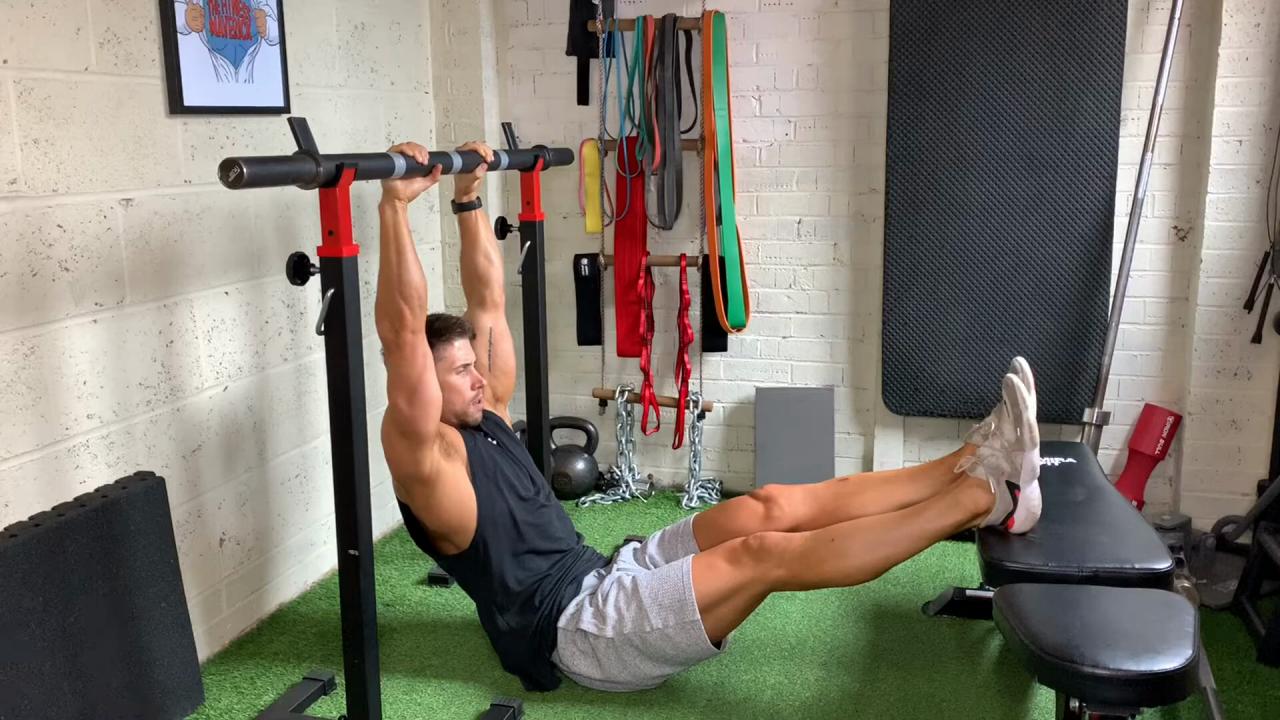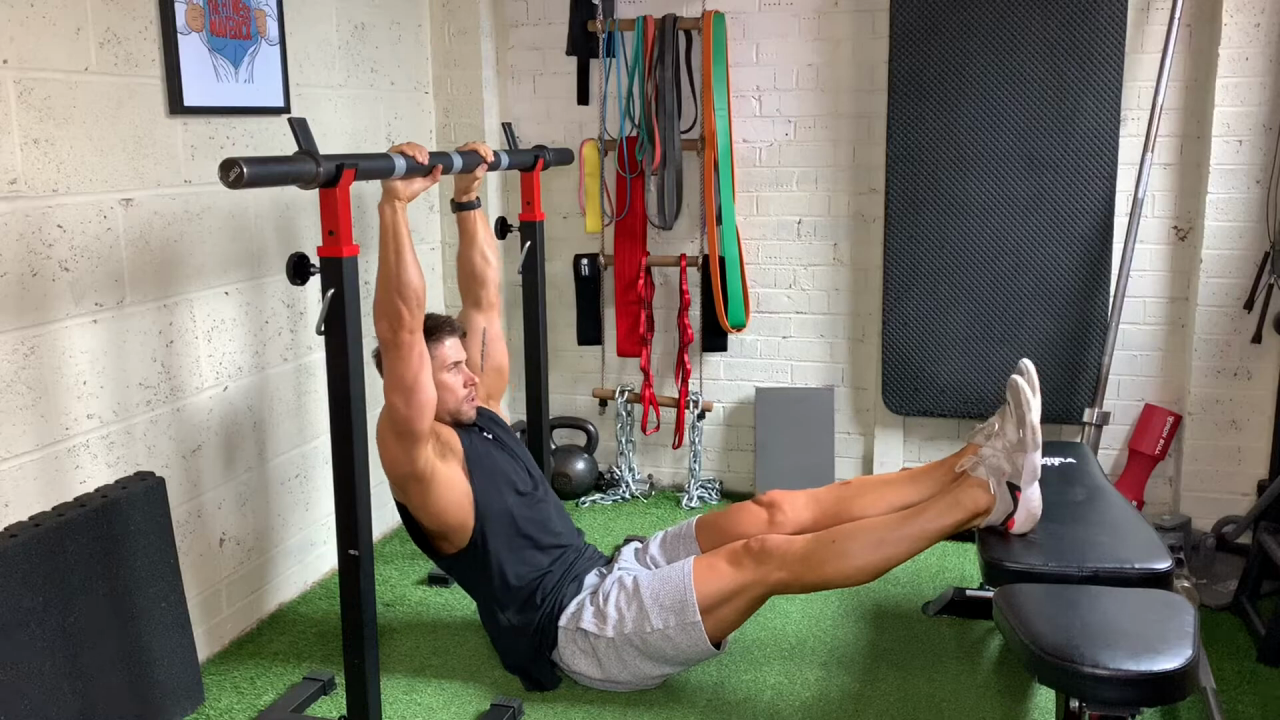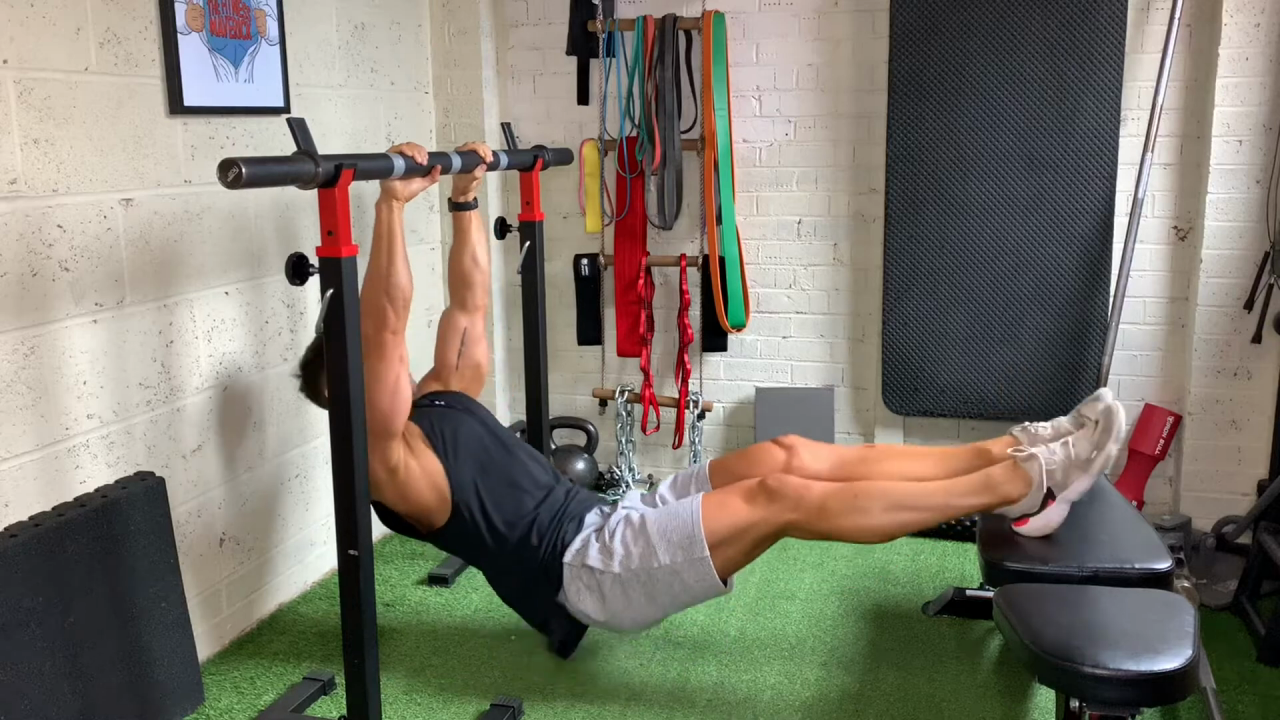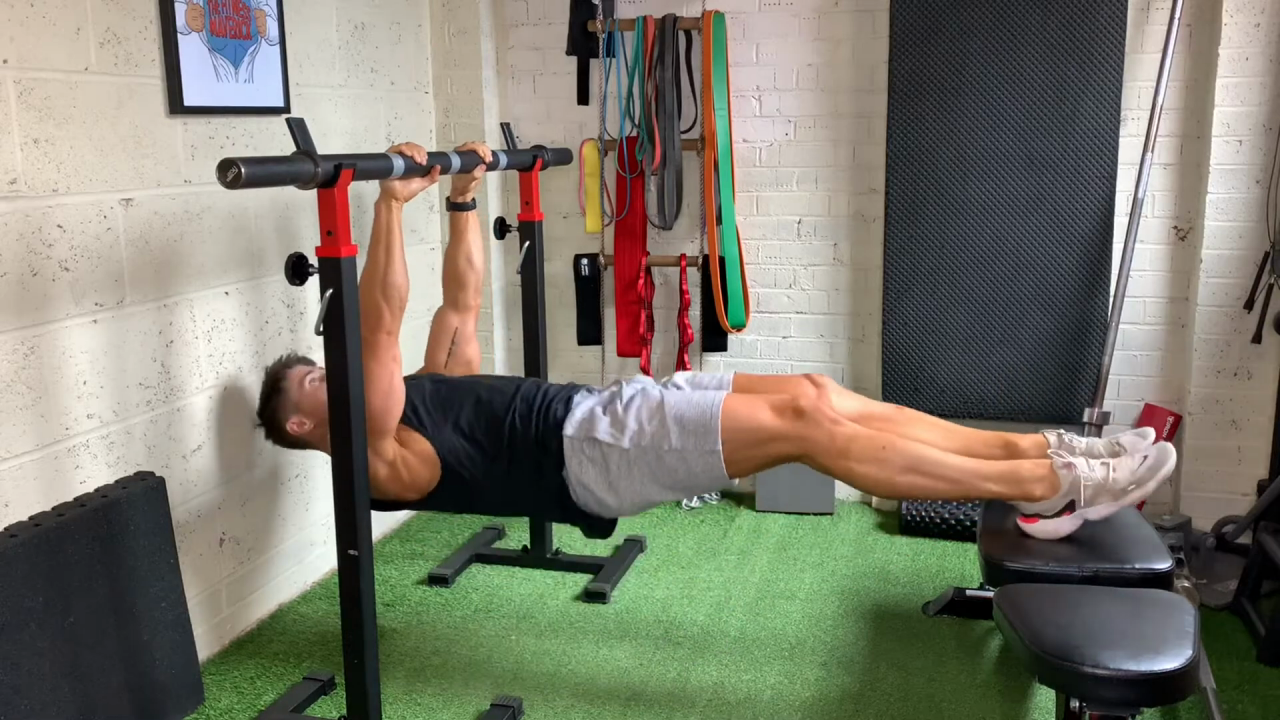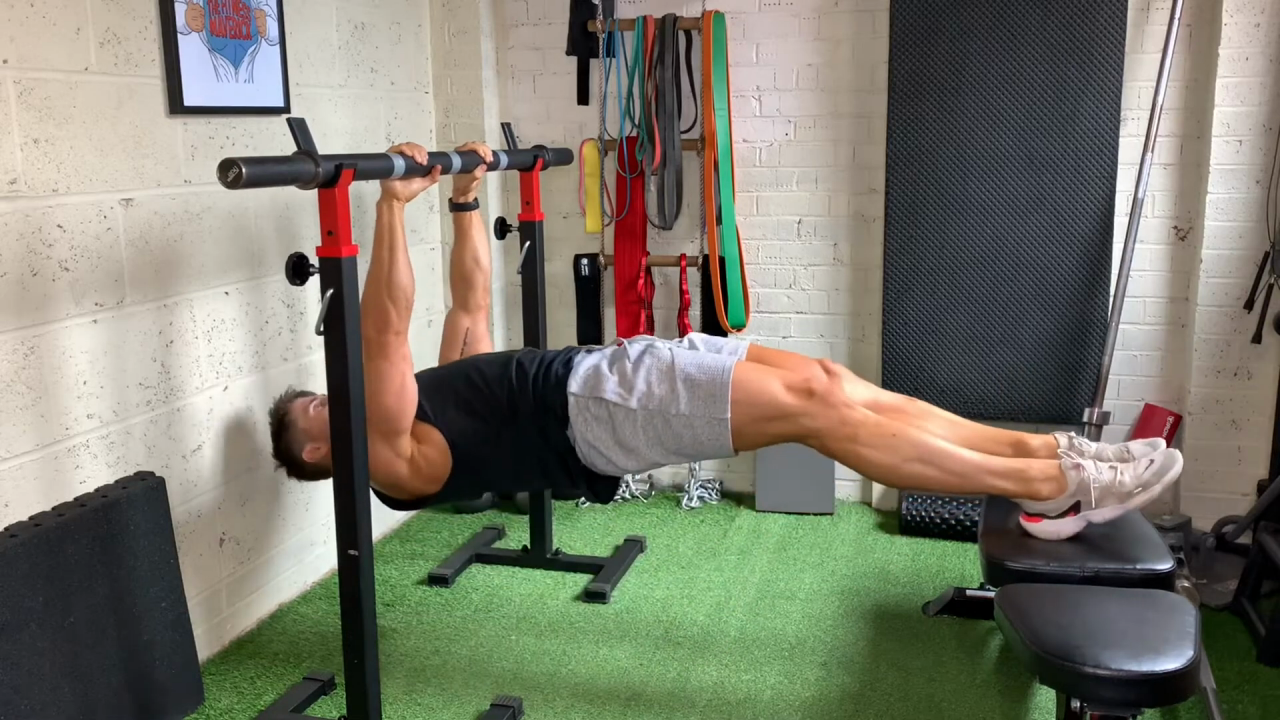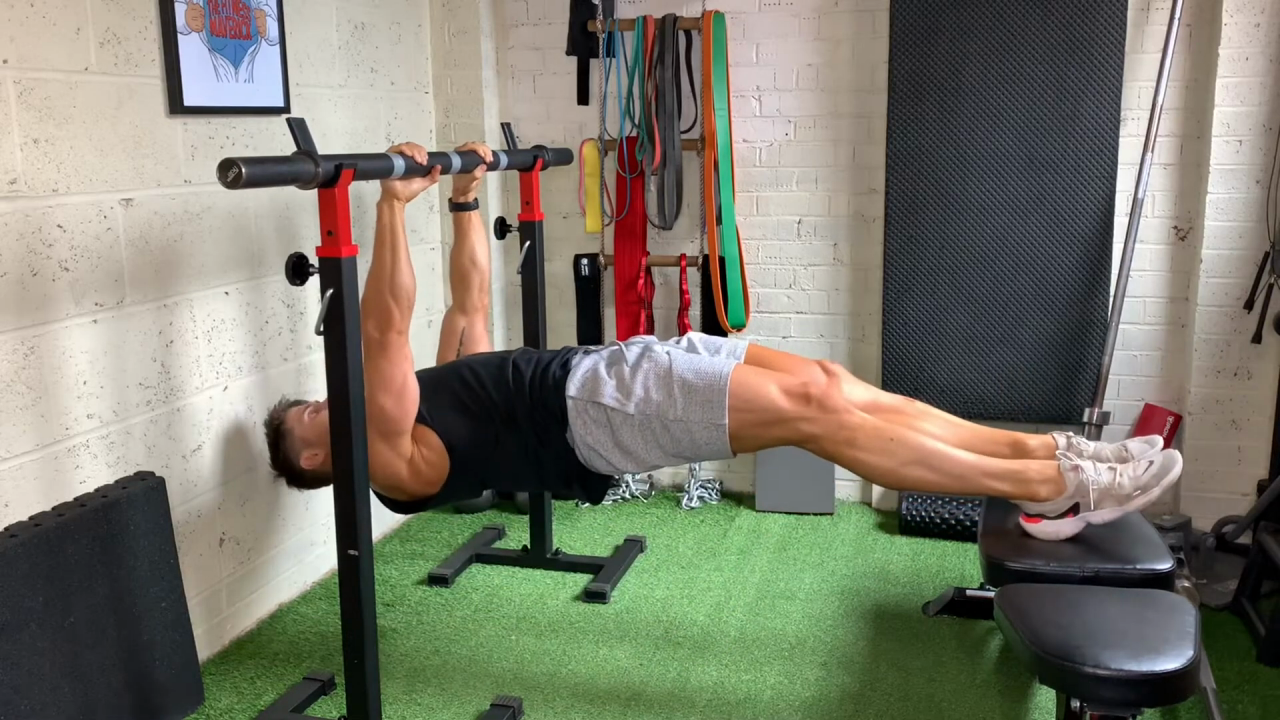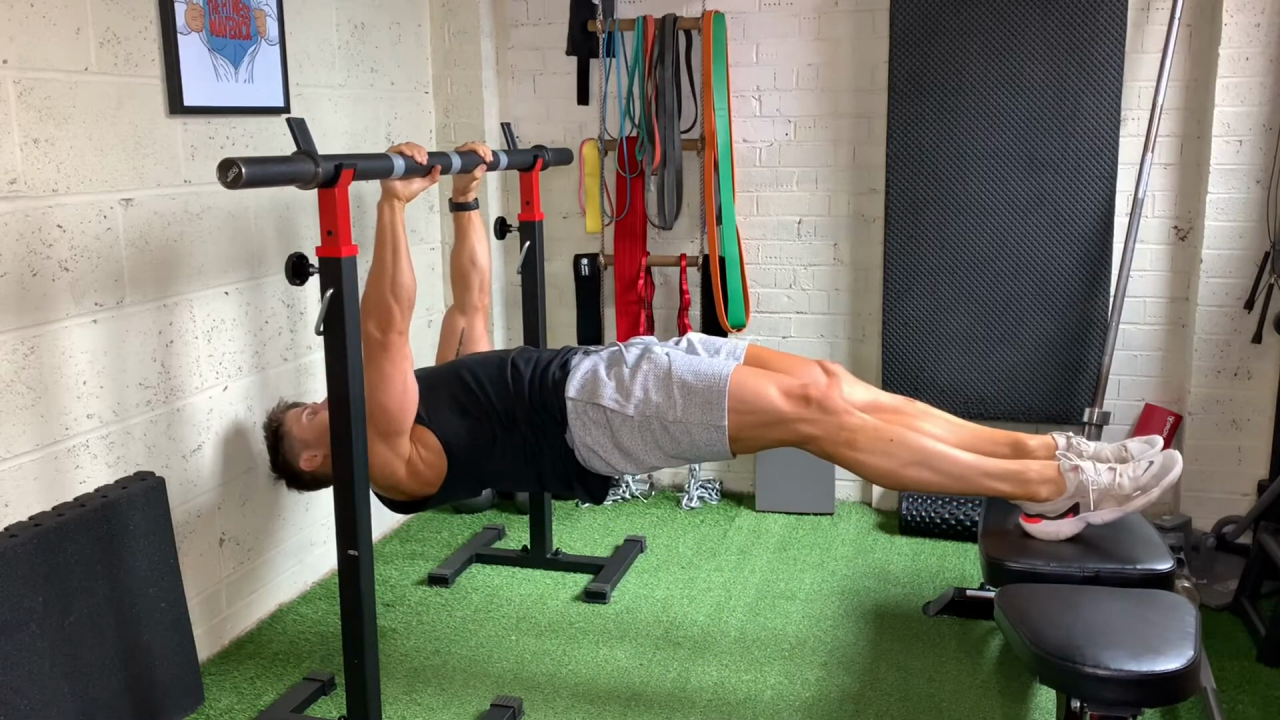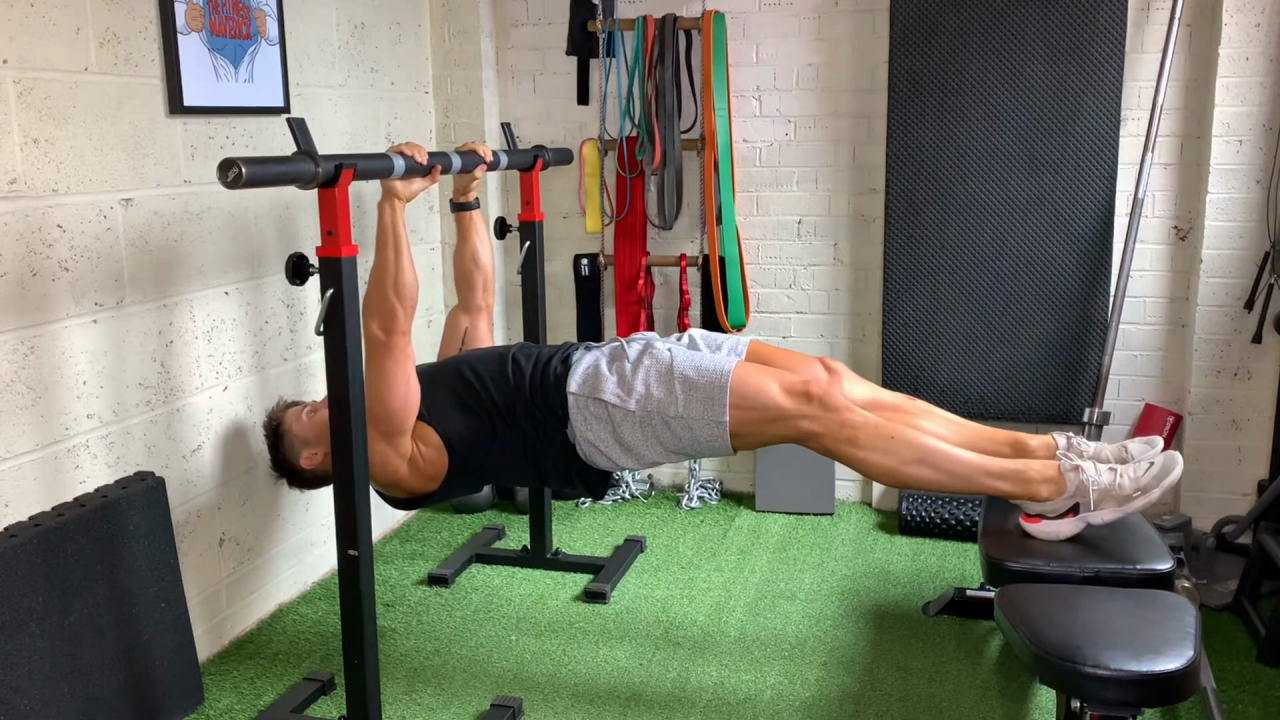
dt=0.4s
person 1, frame 1
left shoulder: (484, 416)
right shoulder: (424, 455)
left elbow: (487, 307)
right elbow: (402, 333)
left wrist: (468, 199)
right wrist: (395, 205)
left hip: (602, 581)
right hip: (578, 631)
left knee: (768, 508)
right knee: (765, 553)
left ankle: (971, 464)
right ankle: (987, 494)
person 1, frame 2
left shoulder: (477, 413)
right shoulder: (419, 457)
left elbow: (482, 308)
right elbow: (399, 332)
left wrist: (468, 199)
right wrist: (394, 204)
left hip: (602, 581)
right hip: (579, 629)
left knee: (773, 512)
right knee: (766, 556)
left ankle: (976, 463)
right ankle: (990, 493)
person 1, frame 3
left shoulder: (443, 397)
right shoulder: (391, 453)
left elbow: (469, 307)
right elbow: (381, 329)
left wrist: (466, 200)
right wrist: (392, 205)
left hip: (605, 527)
right hip: (582, 568)
left knee: (787, 457)
right knee: (776, 494)
left ankle: (1010, 454)
right ankle: (1021, 485)
person 1, frame 4
left shoulder: (425, 392)
right shoulder: (377, 458)
left elbow: (461, 306)
right elbow: (380, 327)
left wrist: (464, 198)
right wrist: (389, 205)
left hip: (609, 417)
right hip: (591, 446)
left knee: (818, 396)
right knee: (802, 420)
left ankle: (1039, 451)
right ankle: (1049, 488)
person 1, frame 5
left shoulder: (434, 402)
right shoulder: (395, 459)
left elbow: (470, 306)
right elbow: (384, 331)
left wrist: (465, 198)
right wrist: (391, 205)
left hip: (612, 371)
right hip: (601, 404)
left knee: (828, 382)
right knee: (815, 408)
left ankle: (1045, 452)
right ankle: (1057, 488)
person 1, frame 6
left shoulder: (437, 397)
right shoulder: (395, 458)
left elbow: (470, 303)
right elbow: (383, 327)
left wrist: (465, 199)
right wrist: (392, 204)
left hip: (607, 371)
right hip: (596, 406)
left knee: (825, 384)
right knee: (810, 408)
left ankle: (1045, 452)
right ankle: (1054, 487)
person 1, frame 7
left shoulder: (439, 392)
right shoulder: (392, 459)
left elbow: (470, 306)
right elbow: (384, 327)
left wrist: (466, 200)
right wrist: (392, 204)
left hip: (611, 367)
right hip: (596, 408)
left knee: (827, 384)
right knee: (813, 411)
left ankle: (1043, 452)
right ankle: (1053, 488)
person 1, frame 8
left shoulder: (434, 391)
right shoulder: (392, 455)
left elbow: (474, 301)
right elbow: (386, 325)
left wrist: (467, 199)
right wrist: (393, 203)
left hip: (609, 364)
right hip: (598, 404)
left knee: (827, 382)
right knee: (813, 405)
left ankle: (1042, 451)
right ankle: (1054, 488)
